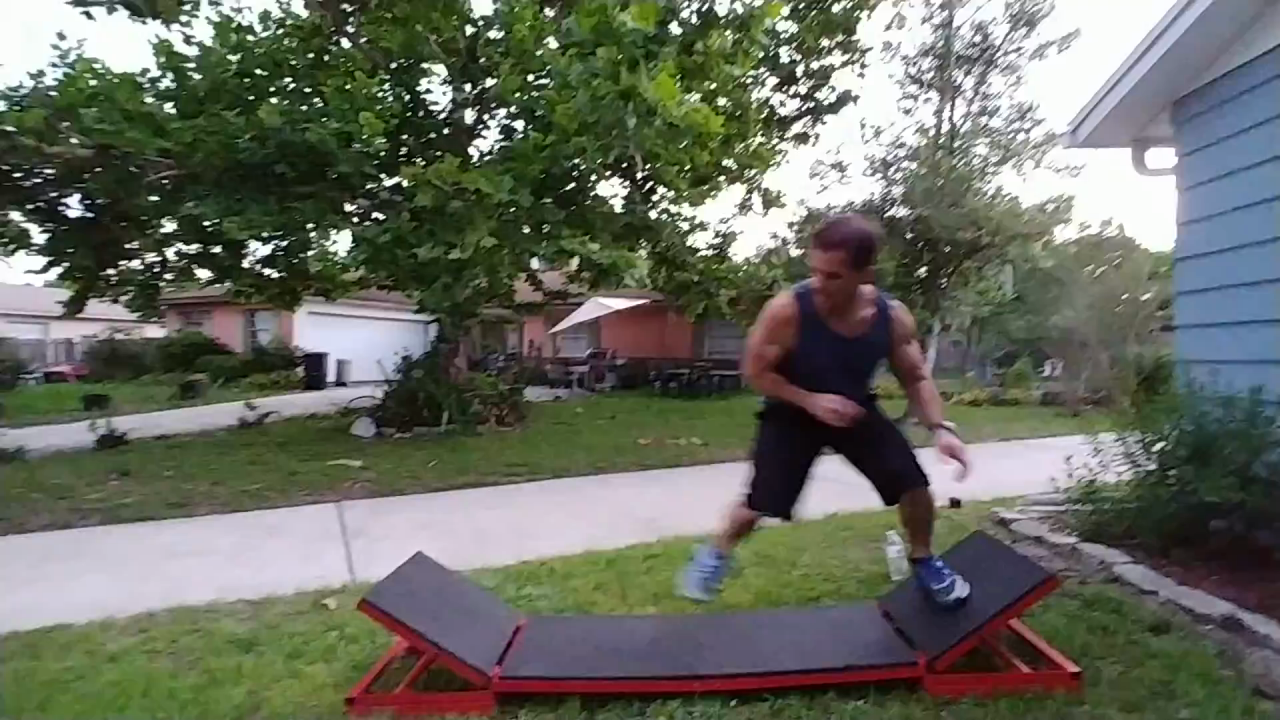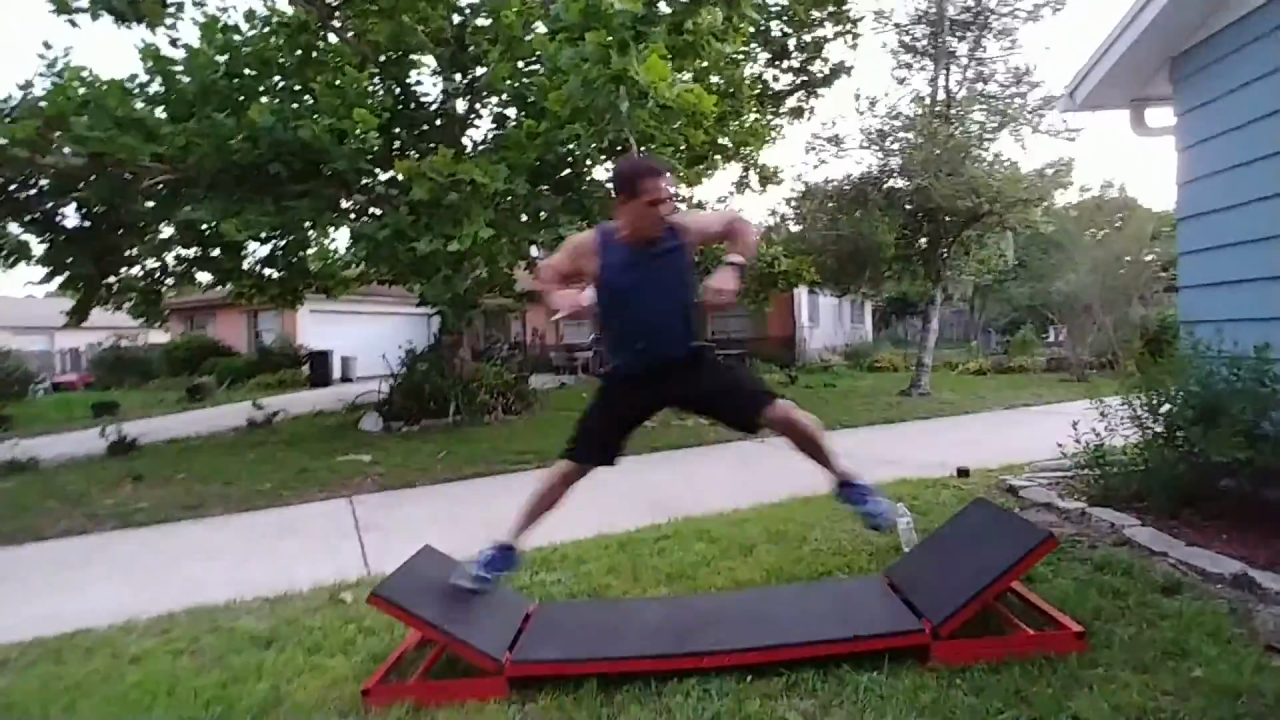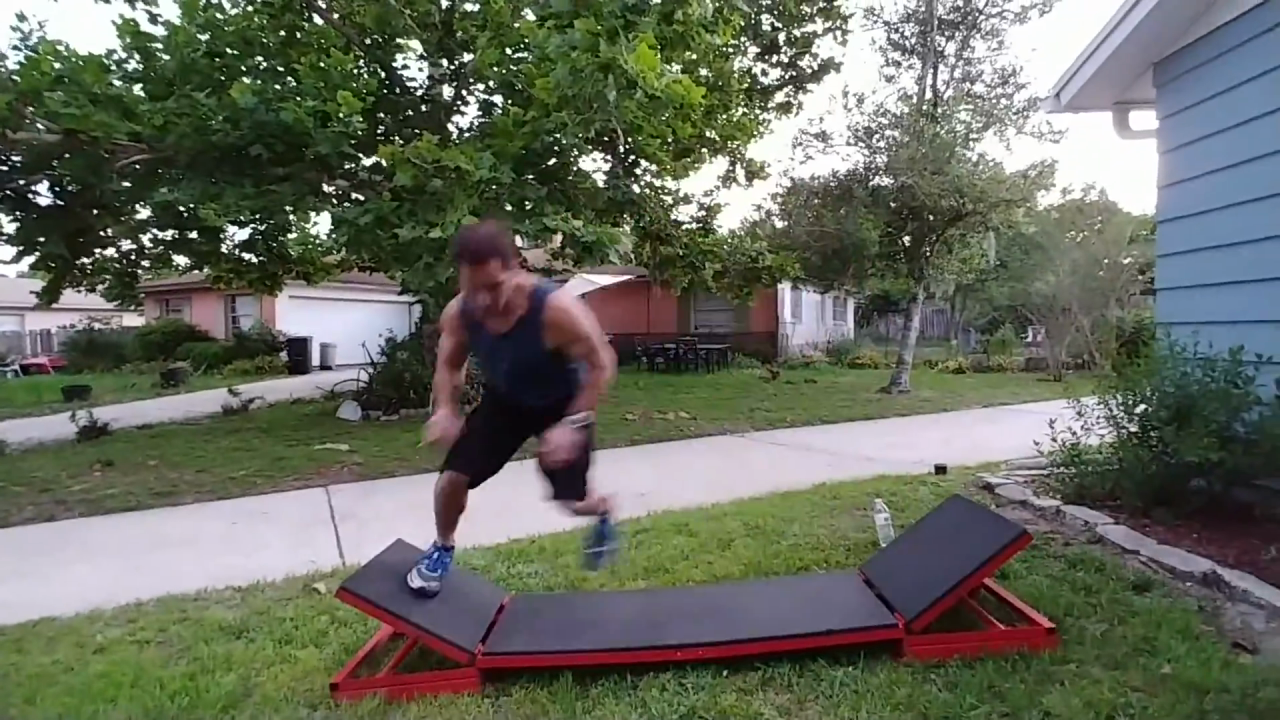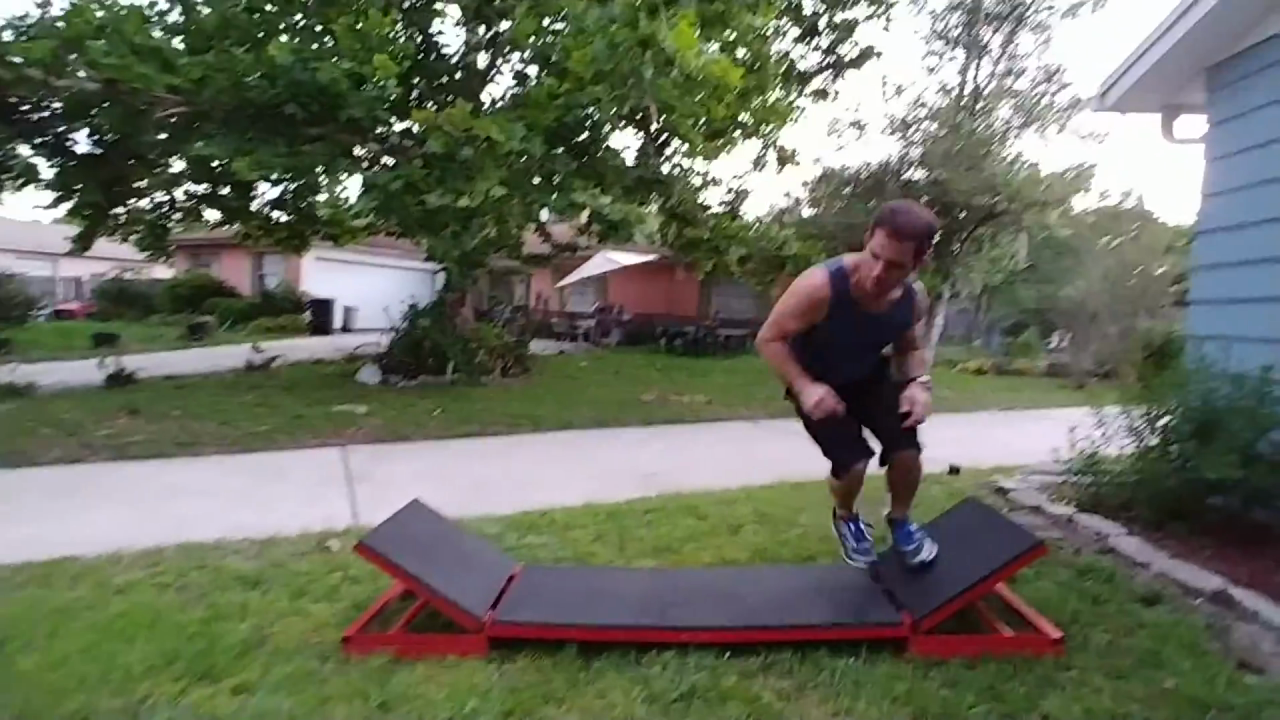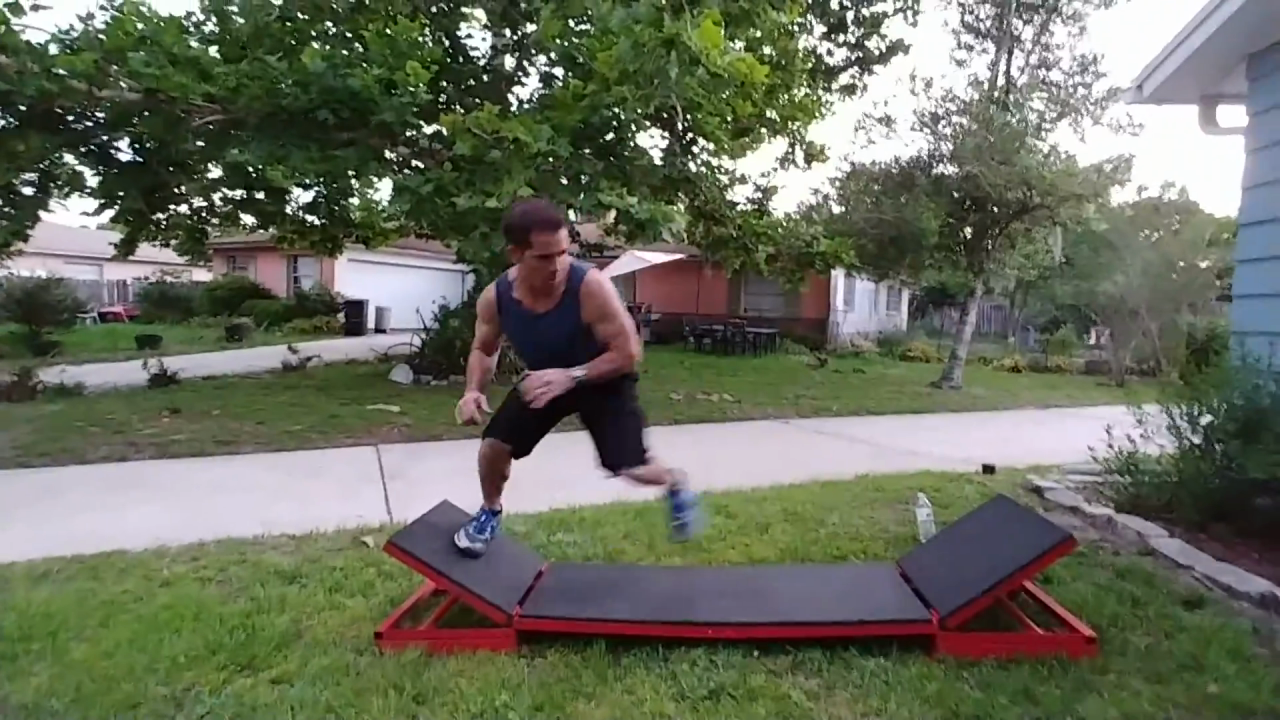
dt=1s
person 1, frame 1
left shoulder: (892, 317)
right shoulder: (788, 309)
left elbow: (915, 377)
right elbow: (755, 371)
left wrist: (940, 429)
right wrist: (812, 399)
left hip: (855, 410)
right hip: (794, 412)
left knee: (913, 487)
right knee: (760, 505)
left ankle: (923, 561)
right ankle: (717, 553)
person 1, frame 2
left shoulder: (683, 229)
right shoulder: (589, 246)
left elbow: (741, 225)
right elbow: (544, 279)
left wrist: (732, 269)
right wrist: (561, 295)
left hip: (687, 363)
right hip: (627, 376)
left knee: (780, 414)
right knee: (572, 465)
left ankle: (846, 482)
right ankle: (506, 549)
person 1, frame 3
left shoulder: (556, 308)
right shoulder: (458, 313)
left elbow: (602, 365)
right elbow: (449, 362)
left wrist: (574, 424)
right wrist: (445, 409)
left hip: (561, 403)
right hip: (504, 402)
left knee: (571, 501)
right knee: (453, 478)
left ankle: (601, 511)
right ankle: (442, 548)
person 1, frame 4
left shoulder: (913, 299)
right shoulder: (821, 285)
left elbow: (909, 347)
right elbow: (769, 338)
left wrist: (916, 383)
right wrist: (803, 386)
left hip: (868, 378)
right hip: (815, 383)
left knee: (907, 451)
right knee: (853, 463)
left ankle: (899, 521)
right ankle: (845, 517)
person 1, frame 5
left shoulder: (589, 286)
right shoulder: (495, 296)
left elbow: (628, 355)
right elbow: (483, 348)
left wrist: (570, 376)
right wrist: (474, 388)
left hip: (596, 381)
right hip: (543, 380)
left knee: (634, 469)
right knee: (494, 446)
left ankle: (674, 487)
right ankle: (490, 511)
